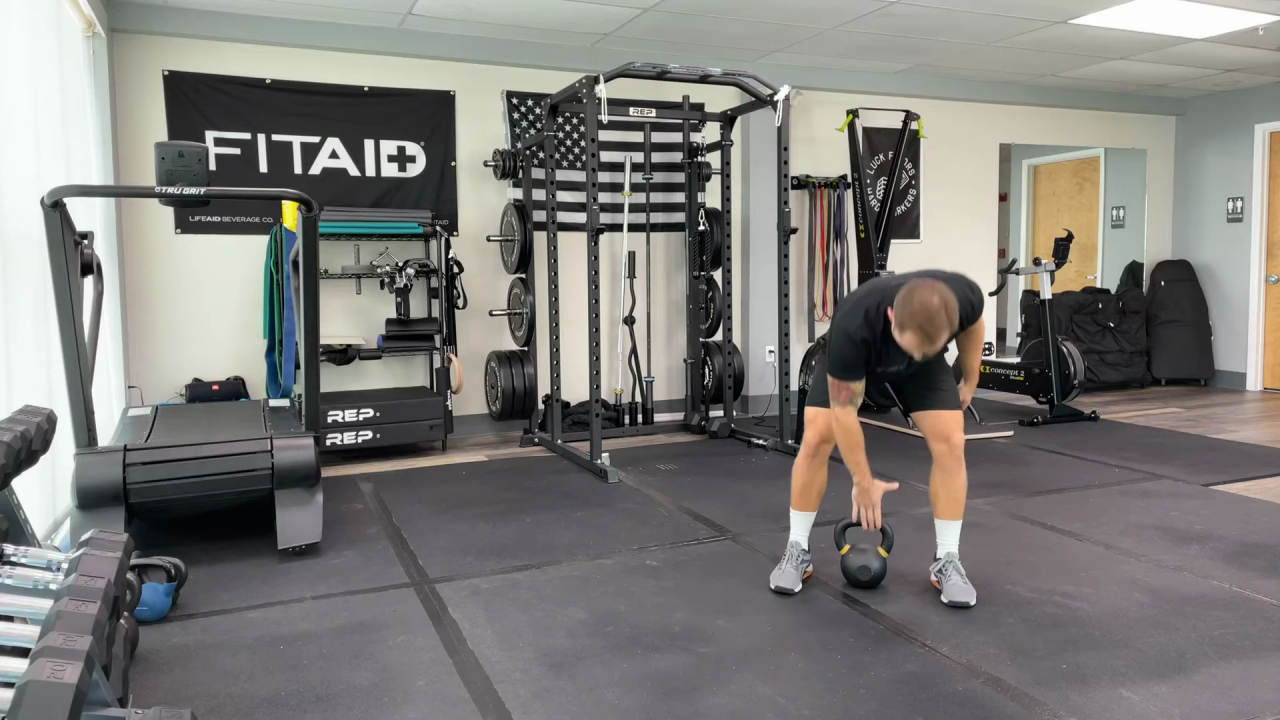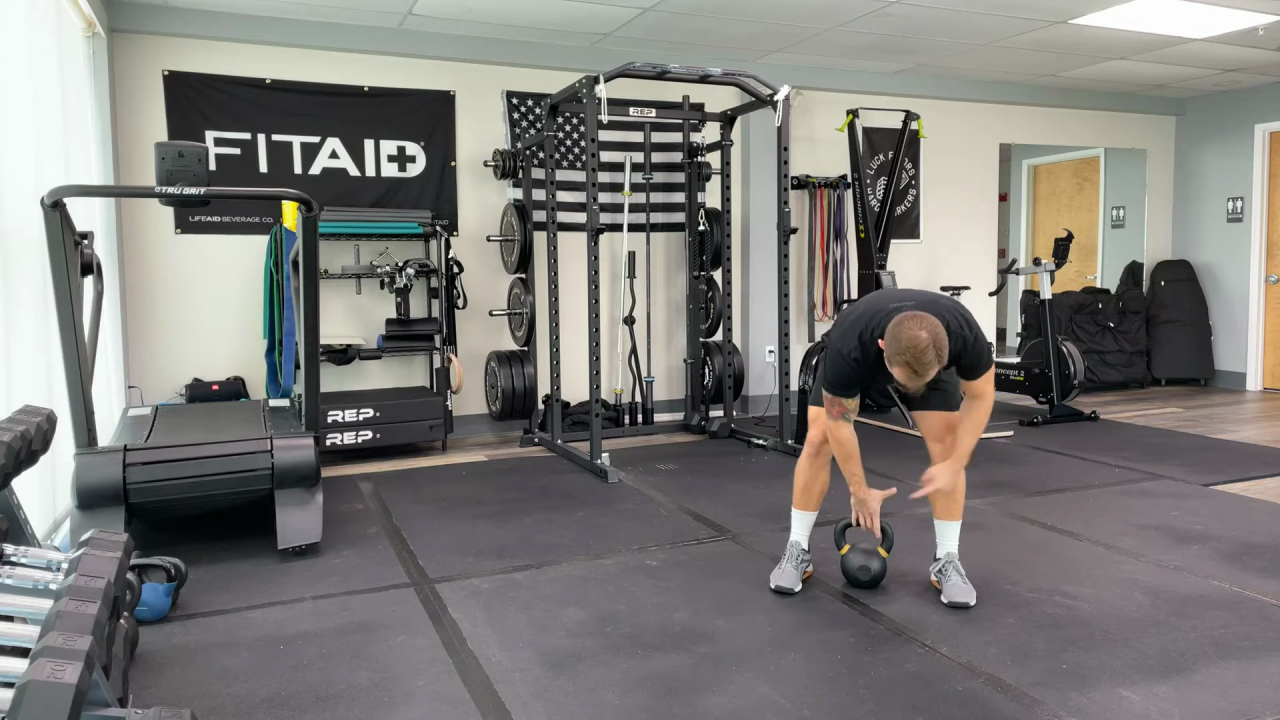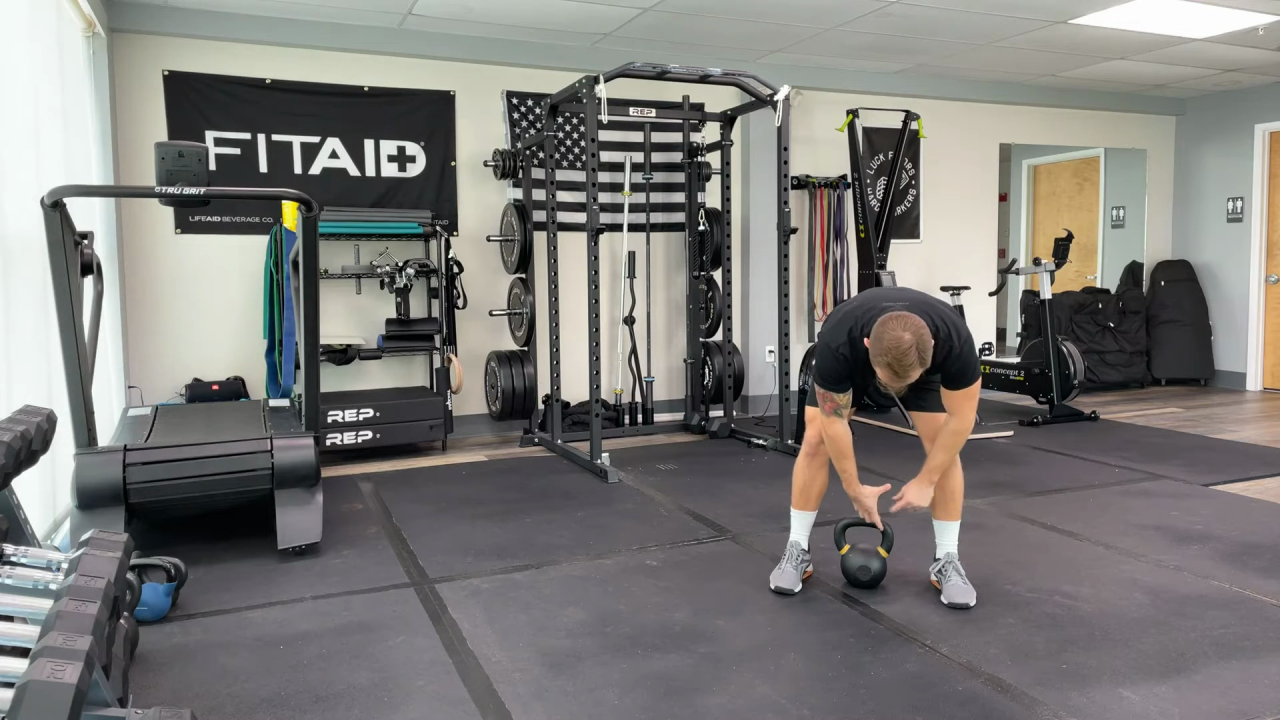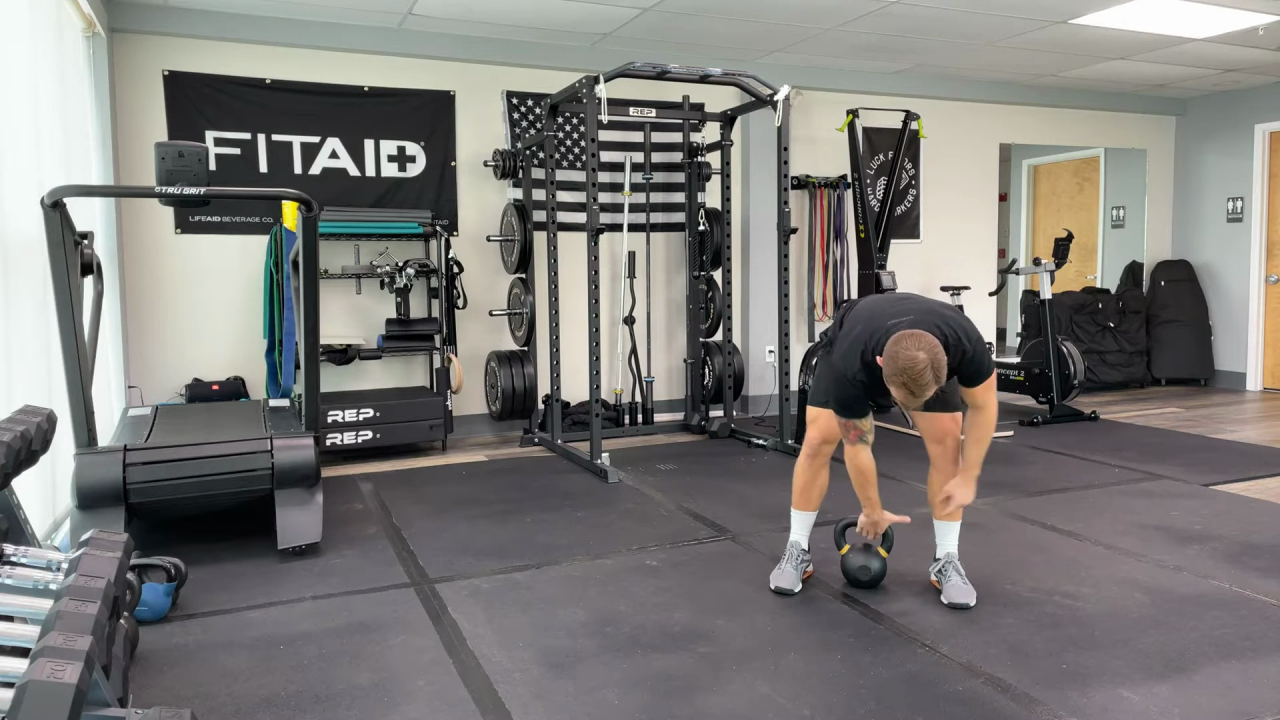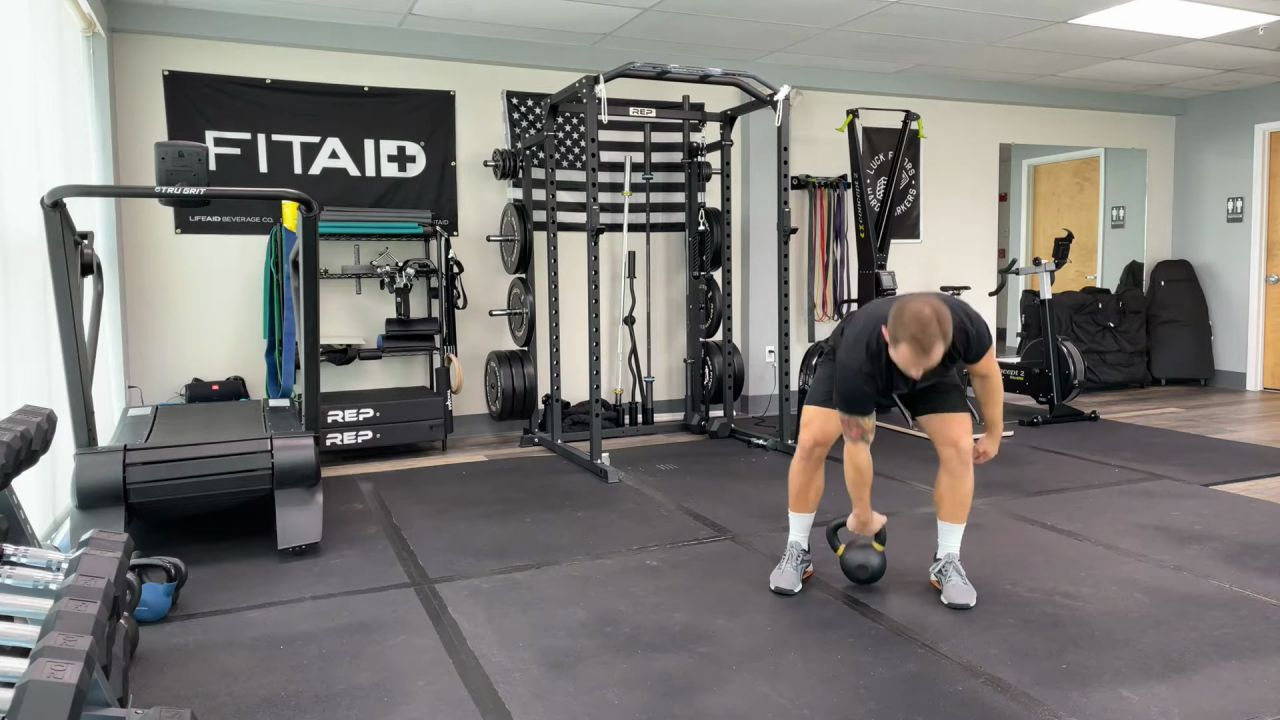
dt=1s
person 1, frame 1
left shoulder: (965, 297)
right shoulder: (853, 328)
right elbow: (844, 412)
left wrist: (970, 380)
right wrist: (863, 483)
left knee: (950, 442)
right knee: (815, 441)
left ankle: (947, 561)
right ankle: (797, 550)
person 1, frame 2
left shoulder: (962, 333)
right shoulder: (848, 348)
left elbow: (980, 396)
right elbow: (839, 424)
left wrist: (953, 466)
right wrist: (860, 492)
left hip: (931, 358)
right hip: (858, 351)
left knee: (947, 442)
right knee: (818, 439)
left ankle: (947, 560)
right ankle: (797, 550)
person 1, frame 3
left shoulder: (954, 340)
right shoulder: (837, 343)
left elbow: (961, 417)
right elbow: (833, 421)
left wrist: (926, 480)
right wrist: (854, 488)
left hip: (922, 362)
right hip: (852, 362)
left knee: (942, 443)
right knee: (815, 440)
left ankle: (947, 560)
right ankle: (797, 550)
person 1, frame 4
left shoulder: (964, 343)
right shoulder: (850, 366)
left elbow: (983, 406)
right elbow: (856, 446)
left wrist: (967, 478)
right wrist: (873, 513)
right hip: (846, 344)
left knee: (946, 442)
right knee: (818, 440)
left ankle: (946, 560)
right ankle: (797, 550)
person 1, frame 5
left shoulder: (965, 325)
right shoulder: (856, 358)
left elbow: (986, 372)
right elbow: (857, 444)
left wrist: (994, 432)
right wrist: (862, 512)
right hip: (846, 357)
left knee: (959, 447)
right knee: (811, 443)
left ankle: (947, 561)
right ankle: (797, 551)
